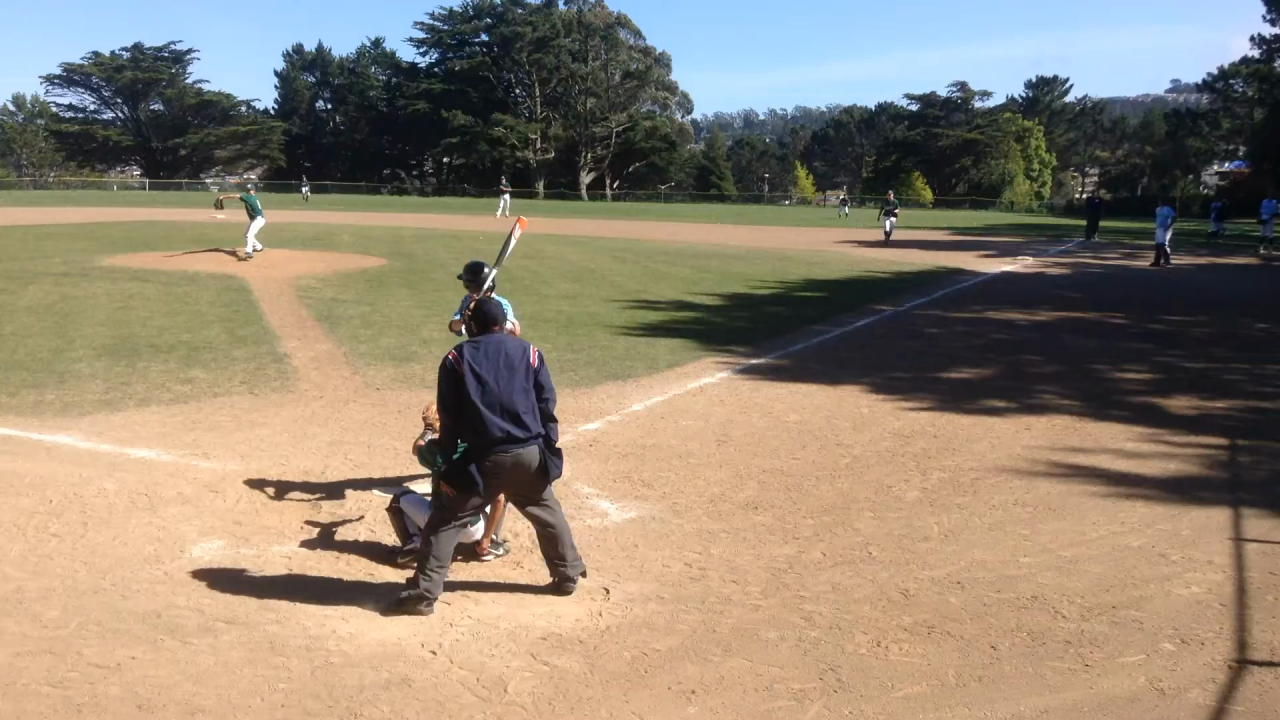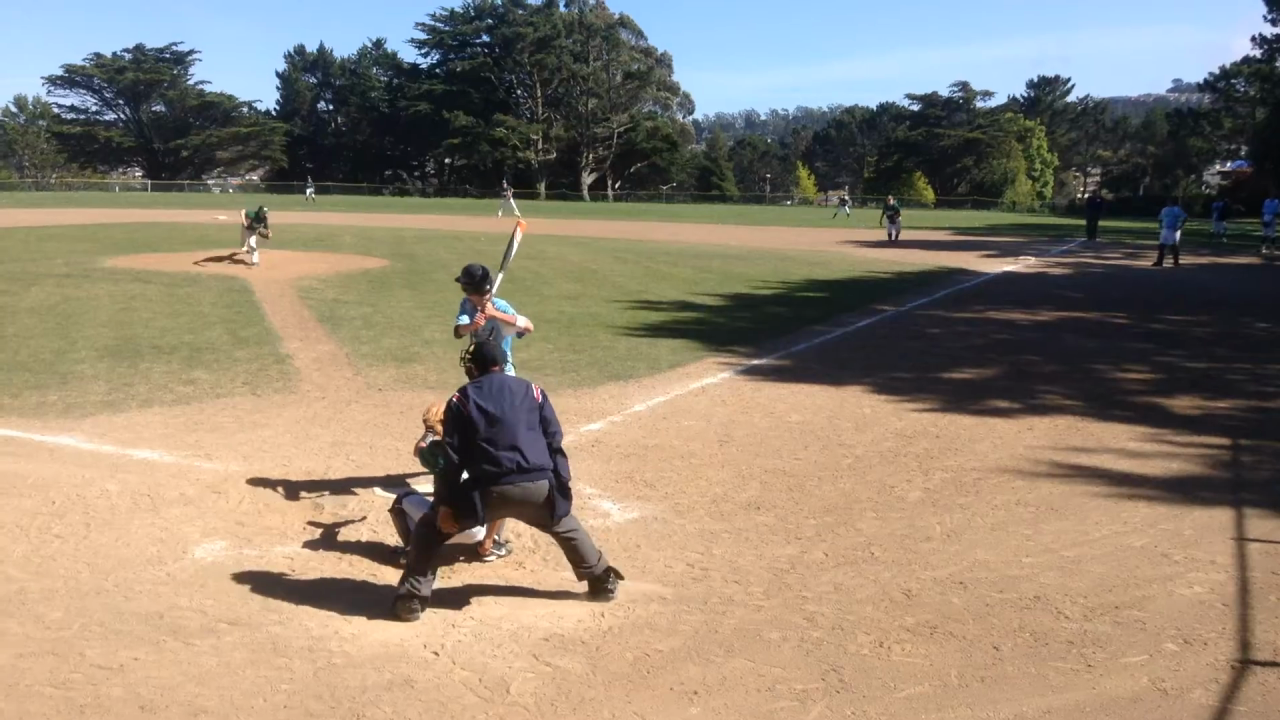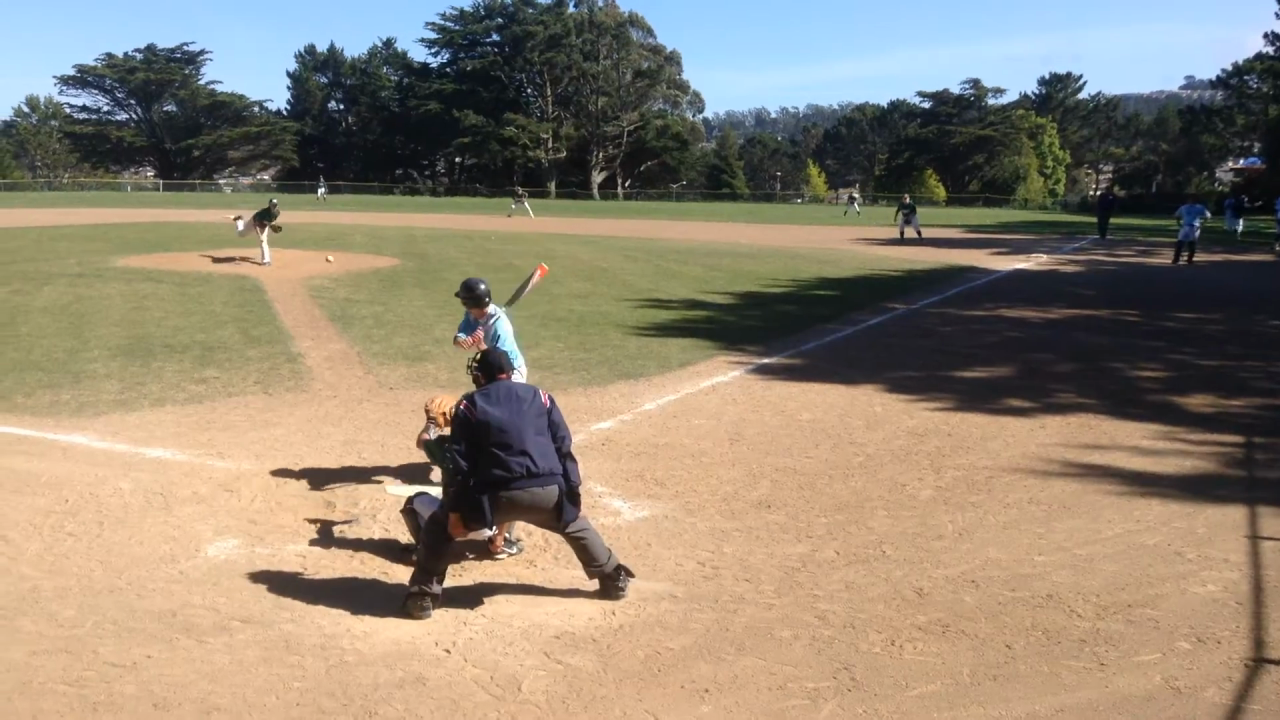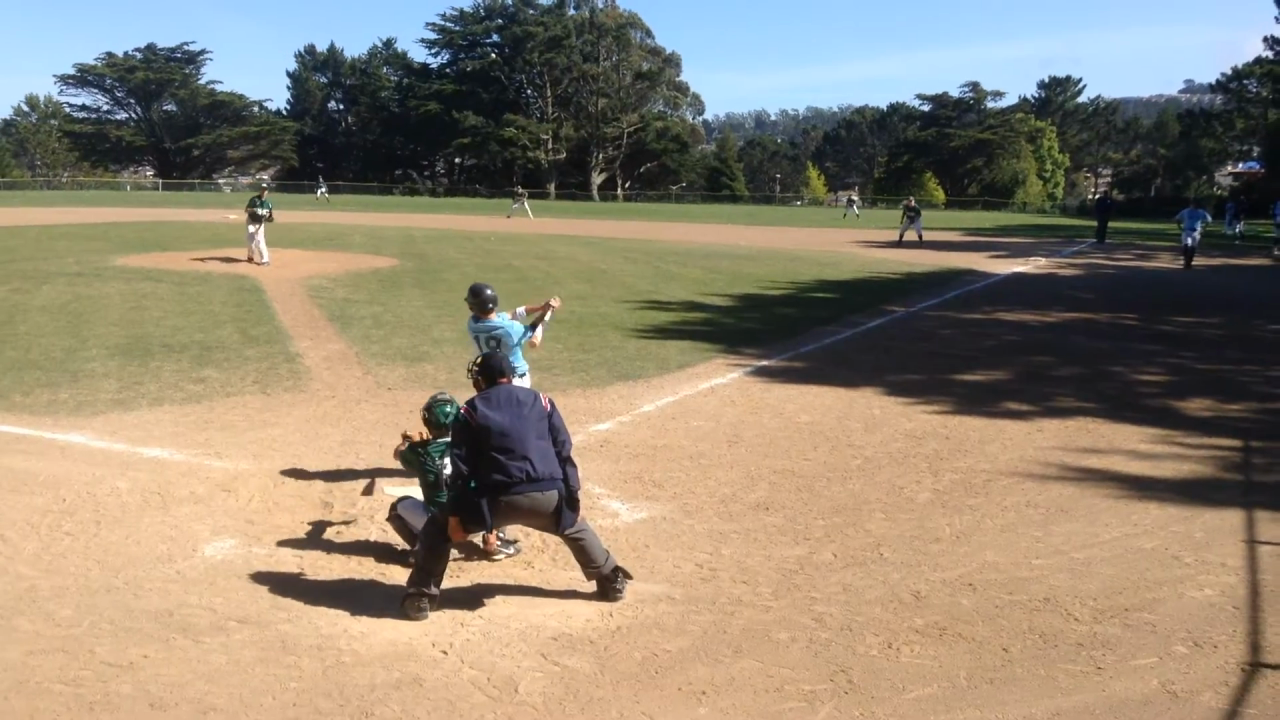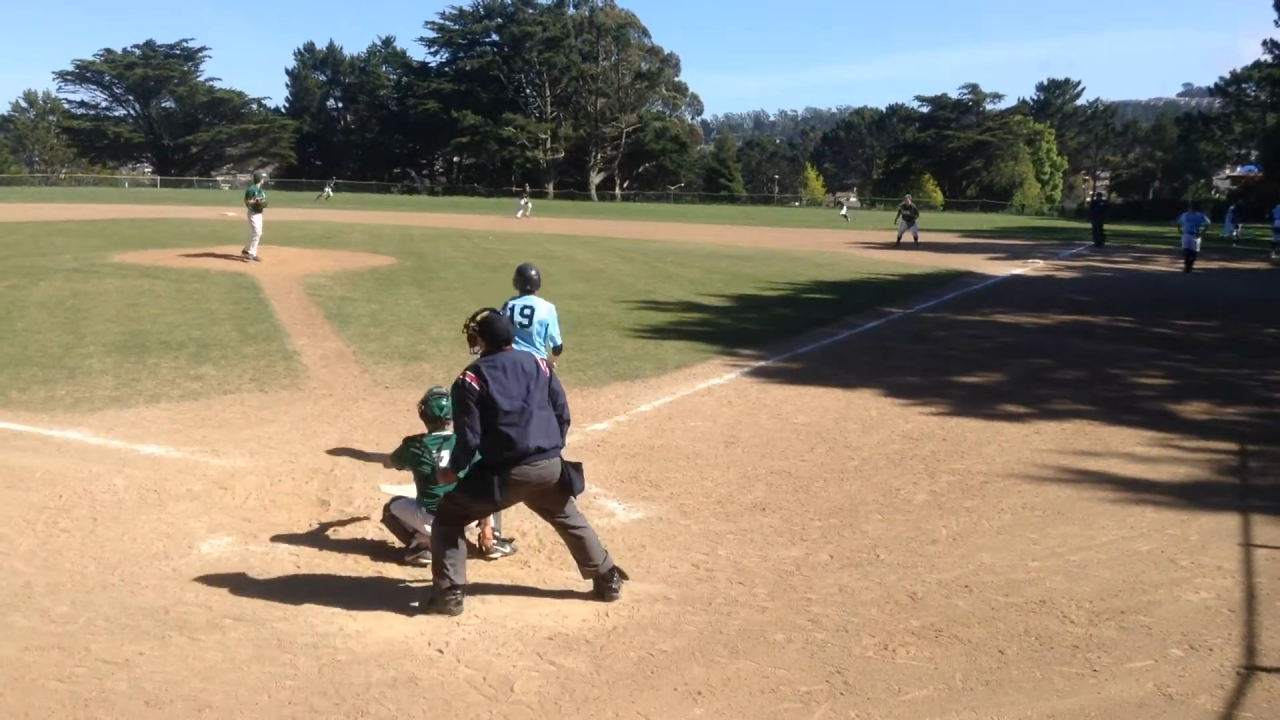
dt=0.4s
person 1, frame 1
left shoulder: (455, 358)
right shoulder: (530, 353)
left elbow: (448, 419)
right elbow: (546, 407)
left wrist: (445, 466)
right wrist: (550, 451)
left hip: (484, 458)
right hip: (529, 454)
left knee: (445, 521)
right knee: (548, 515)
left ankle: (423, 593)
right ankle: (568, 575)
person 1, frame 2
left shoulder: (461, 400)
right shoulder: (532, 392)
left elbow: (452, 458)
right elbow: (554, 443)
left wrist: (445, 504)
right wrist: (562, 489)
left hip: (490, 491)
right hip: (538, 487)
left knee: (430, 528)
right knee: (566, 524)
left ankle: (412, 598)
right ankle: (603, 581)
person 1, frame 3
left shoulder: (469, 406)
right shoulder: (540, 397)
left elbow: (462, 464)
right elbow: (564, 448)
left wrist: (455, 511)
right wrist: (573, 494)
left hip: (500, 496)
right hip: (548, 493)
left knee: (438, 526)
right knee: (575, 522)
left ankle: (424, 596)
right ankle: (613, 579)
person 1, frame 4
left shoulder: (470, 411)
right shoulder: (541, 401)
left elbow: (462, 469)
right elbow: (564, 453)
left wrist: (455, 515)
right wrist: (572, 497)
left hip: (500, 499)
right hip: (548, 496)
left knee: (438, 528)
right knee: (574, 524)
left ankle: (420, 597)
right ankle: (611, 580)
person 1, frame 5
left shoulder: (471, 378)
right shoulder: (538, 363)
left elbow: (469, 439)
right elbow: (563, 416)
left wrist: (452, 470)
left hip: (504, 470)
right hip: (547, 465)
left knee: (448, 516)
right knee: (570, 520)
left ankle: (449, 592)
right ankle: (607, 579)
person 2, frame 1
left shoulder: (436, 449)
left elbow: (417, 449)
right elbow: (499, 499)
left wrist: (429, 428)
right wrist: (486, 539)
right hip: (473, 530)
left knee: (400, 498)
left ankle: (414, 546)
right ankle: (489, 544)
person 2, frame 2
left shoulder: (438, 450)
left elbow: (418, 451)
left wrist: (430, 431)
right wrist: (489, 540)
right hip: (475, 532)
left knee: (403, 499)
right ankle: (492, 545)
person 2, frame 3
left shoulder: (445, 446)
left elbow: (421, 442)
left wrist: (432, 421)
right wrist: (500, 536)
right hip: (485, 526)
left knee: (415, 501)
right ankle: (505, 542)
person 2, frame 4
left shoulder: (418, 451)
left elbow: (397, 454)
left wrist: (406, 442)
right wrist: (491, 532)
left knee: (398, 507)
right ankle: (497, 543)
person 2, frame 5
left shoulder: (414, 445)
left elbow: (388, 462)
left wrist: (404, 457)
right wrist: (487, 526)
left hip: (429, 521)
left knee: (392, 508)
left ankle: (419, 544)
right ankle: (493, 542)
